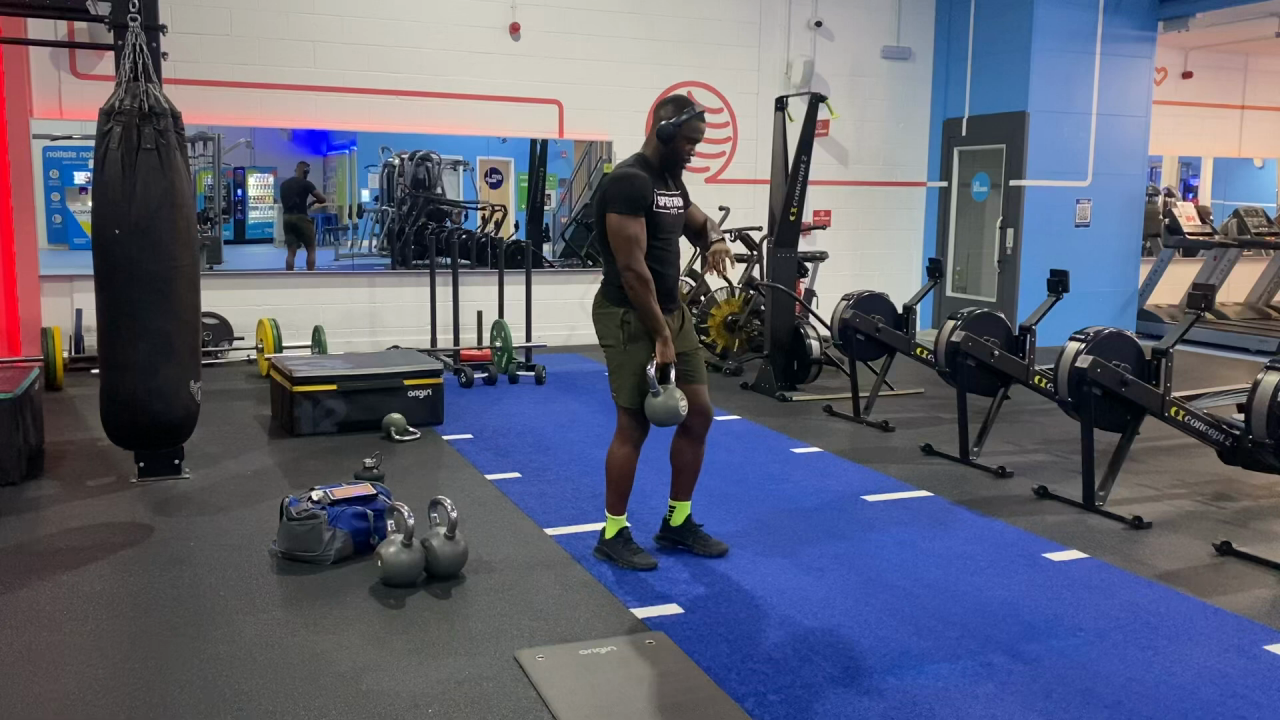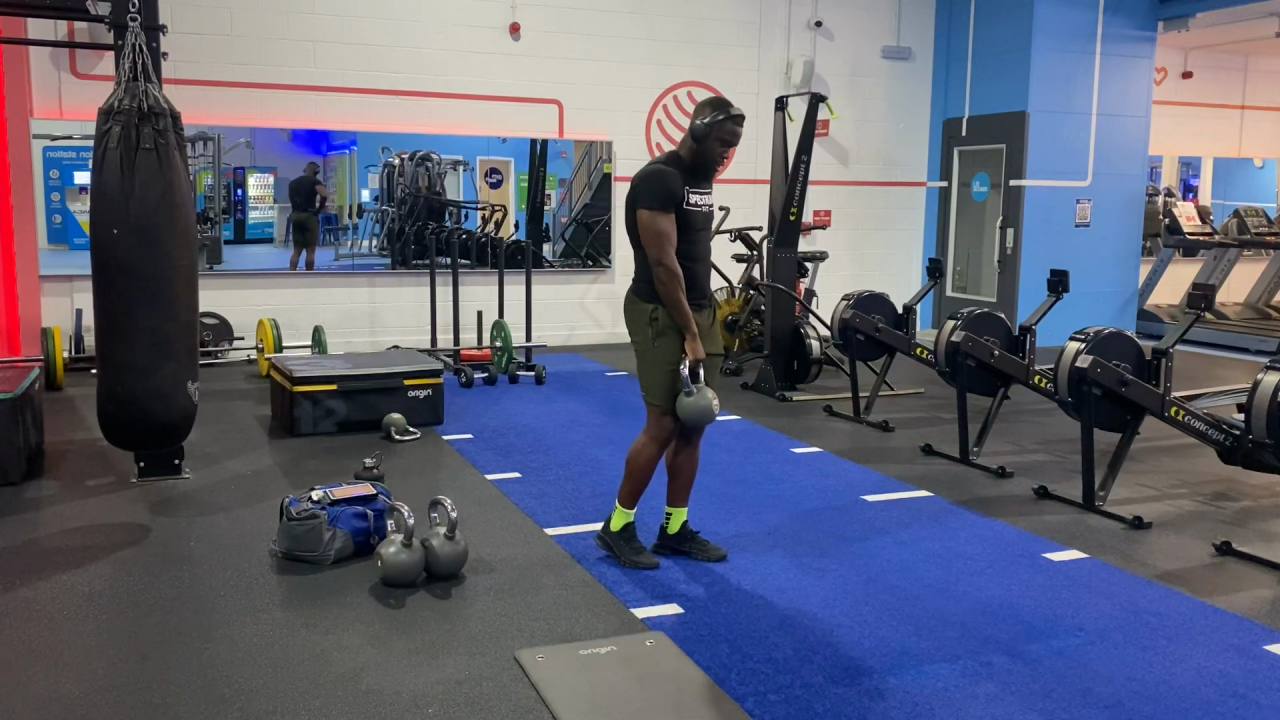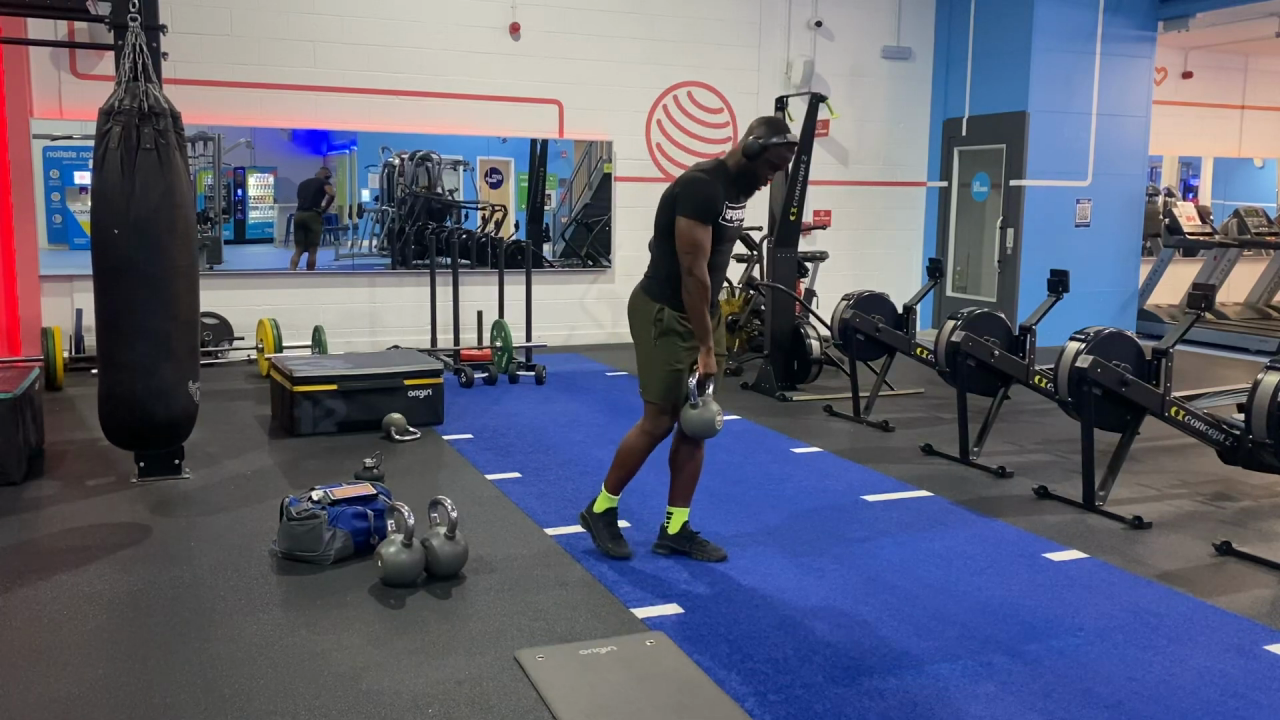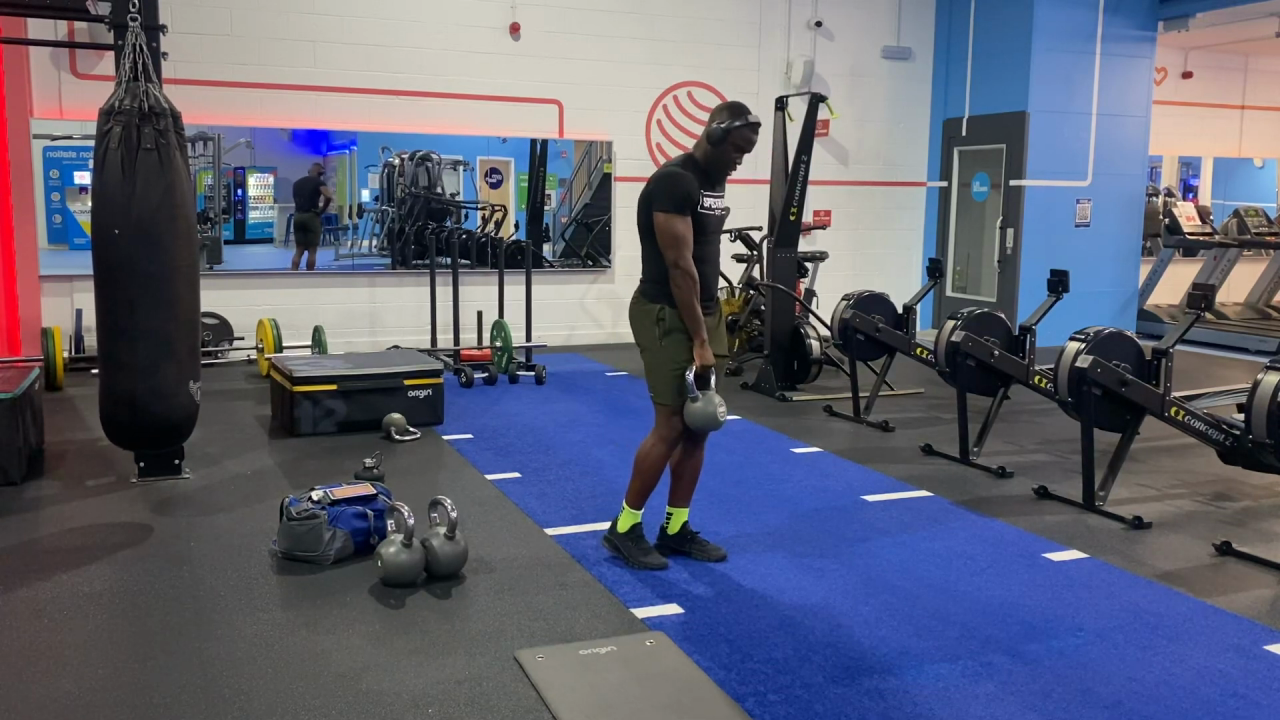
dt=1s
person 1, frame 1
left shoulder: (672, 180)
right shoulder: (627, 182)
left elbow: (697, 221)
right elbow: (632, 268)
left wrist: (715, 240)
right wrist: (660, 338)
left hip: (673, 311)
right hip: (630, 318)
left knee: (698, 414)
right knee: (634, 427)
left ankle: (679, 522)
right ankle: (613, 533)
person 1, frame 2
left shoulder: (702, 178)
right shoulder: (658, 179)
right elbow: (663, 264)
right wrist: (688, 335)
left hip: (700, 310)
right hip: (660, 314)
left knee: (692, 424)
right knee: (663, 425)
left ankle: (675, 529)
right ankle: (618, 526)
person 1, frame 3
left shoulder: (739, 189)
right shoulder: (701, 187)
right elbow: (693, 273)
left wrist: (710, 337)
right wrist: (706, 348)
left hip: (703, 310)
right hip: (664, 310)
right knee: (659, 421)
left ankle: (675, 528)
right ankle: (601, 510)
person 1, frame 4
left shoulder: (715, 182)
right shoulder: (674, 181)
right elbow: (679, 267)
left wrist: (709, 330)
right wrist: (699, 342)
left hip: (706, 312)
right hip: (666, 315)
right knee: (672, 425)
left ankle: (675, 529)
right ankle: (624, 528)
